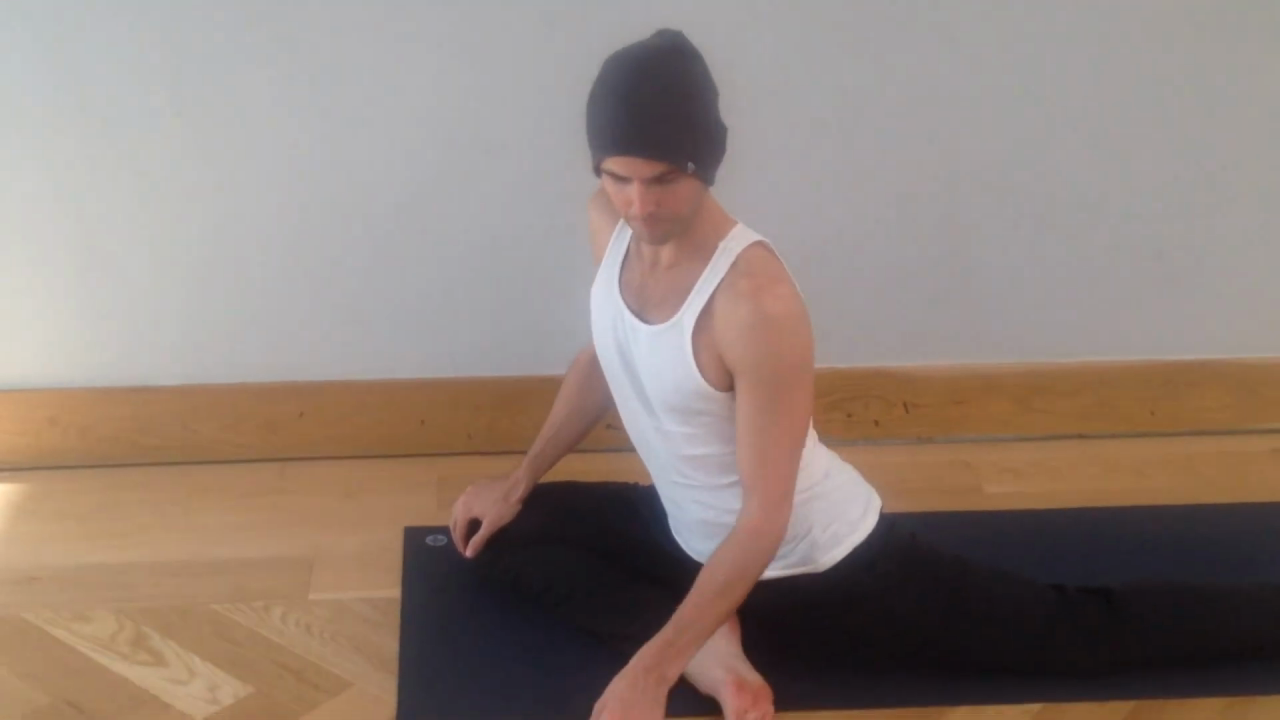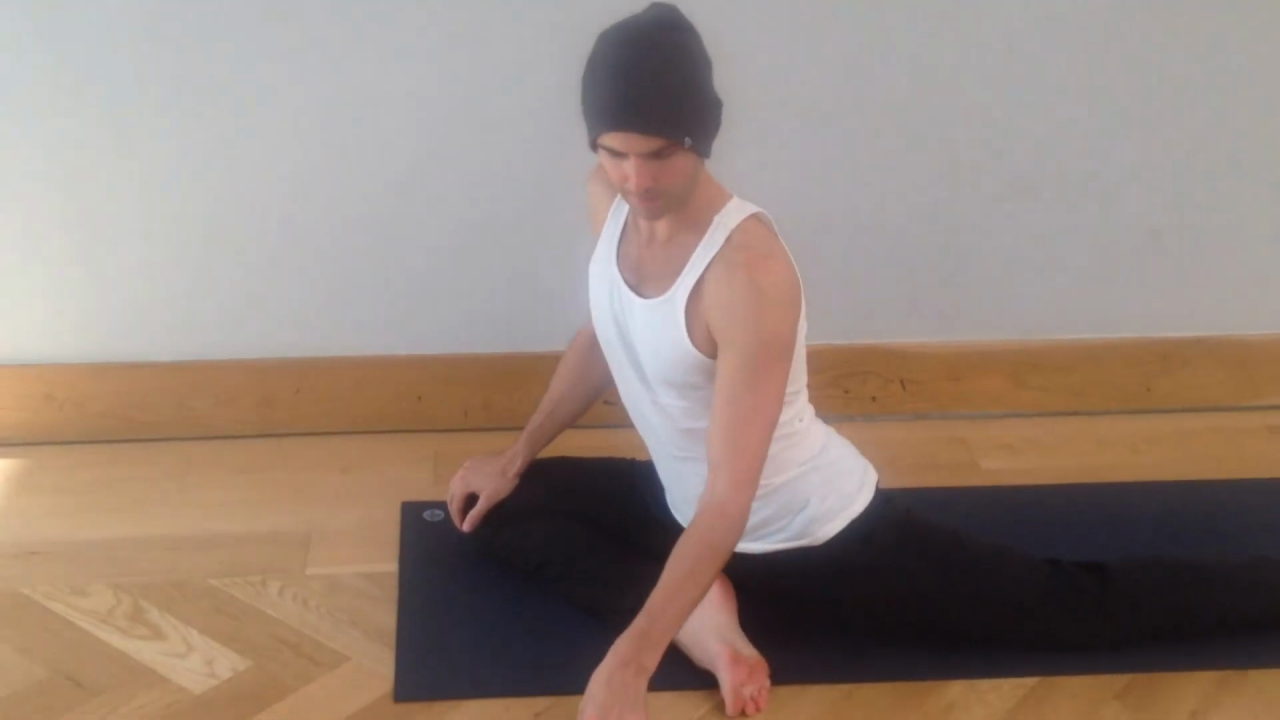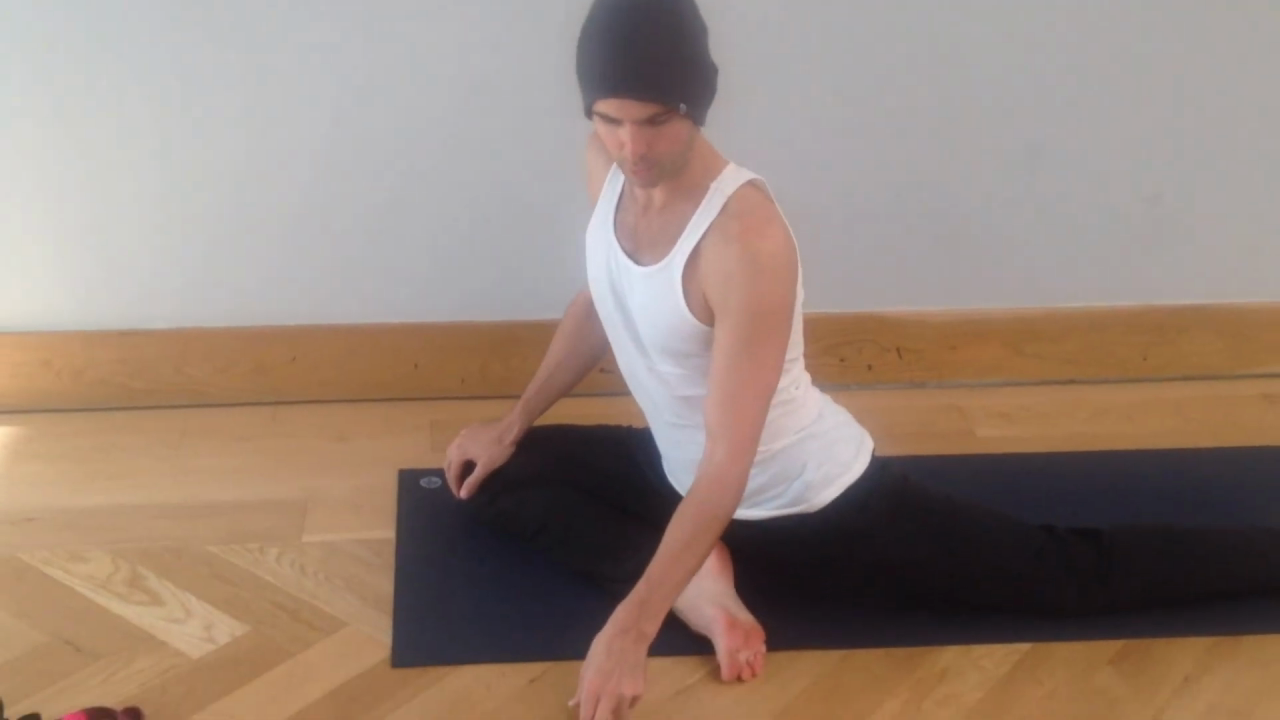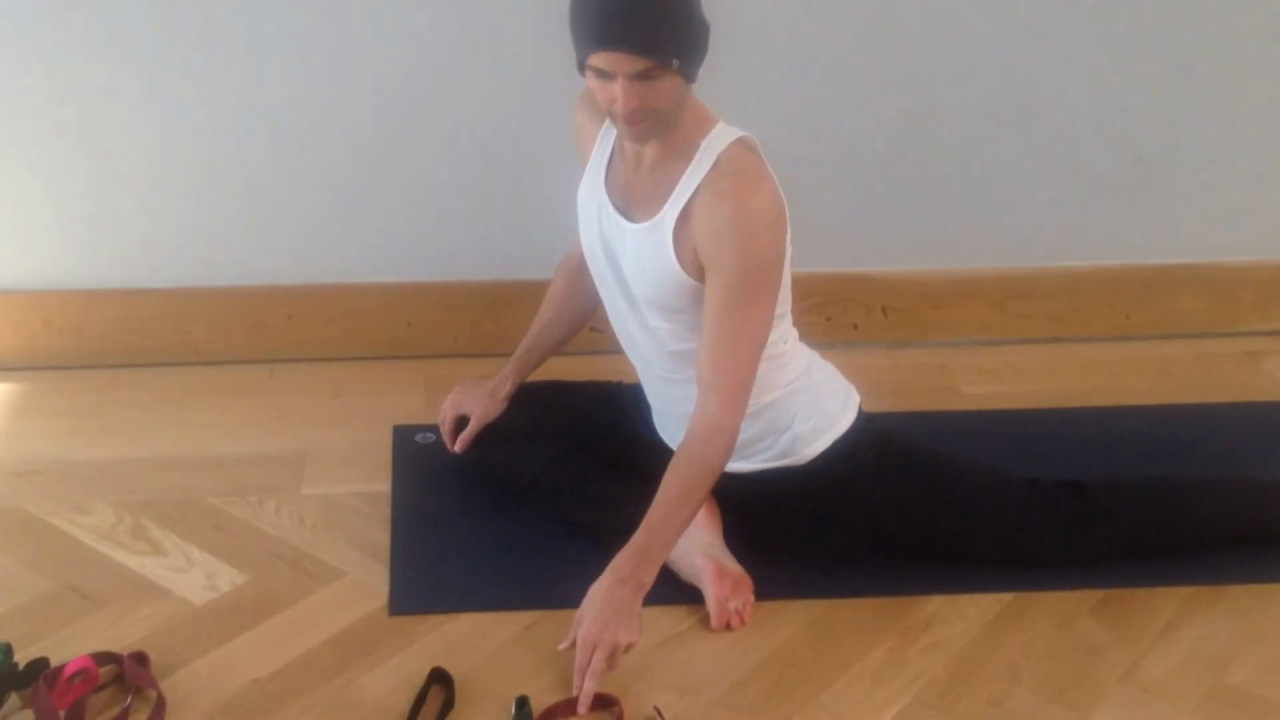
dt=0.3s
person 1, frame 1
left shoulder: (754, 300)
right shoulder: (609, 220)
left elbow: (766, 521)
right elbow: (604, 357)
right wrist: (520, 477)
left hip: (816, 563)
right hip: (693, 534)
left knee: (1075, 630)
right knee: (501, 533)
right ankle: (703, 643)
person 1, frame 2
left shoulder: (749, 273)
right shoulder: (609, 197)
left elbow: (731, 501)
right elbow: (604, 334)
right wrist: (517, 452)
left hip: (816, 535)
right hip: (684, 503)
left knee: (1072, 605)
right knee: (497, 509)
right ankle: (696, 609)
person 1, frame 3
left shoulder: (745, 238)
right shoulder: (605, 163)
left elbow: (728, 466)
right elbow: (602, 303)
left wrist: (633, 623)
right wrist: (514, 421)
left hip: (811, 502)
right hip: (683, 471)
left knee: (1065, 571)
right knee: (496, 476)
right ankle: (693, 576)
person 1, frame 4
left shoulder: (735, 195)
right shoulder: (596, 122)
left elbow: (720, 419)
right elbow: (591, 261)
left wrist: (628, 576)
right wrist: (507, 376)
left hip: (801, 456)
right hip: (673, 428)
left knee: (1051, 524)
right knee: (487, 432)
right ankle: (685, 531)
